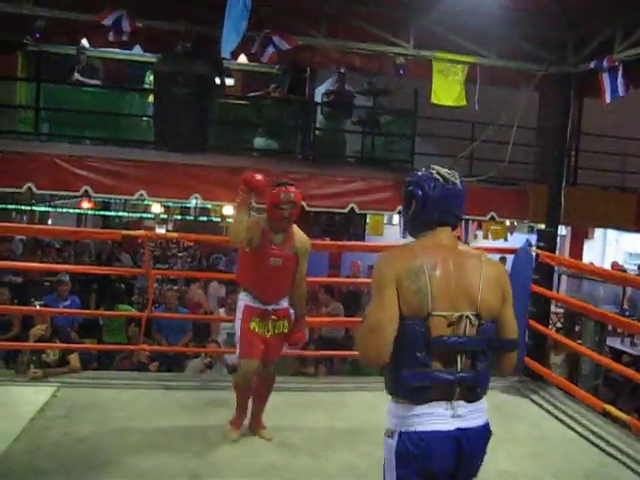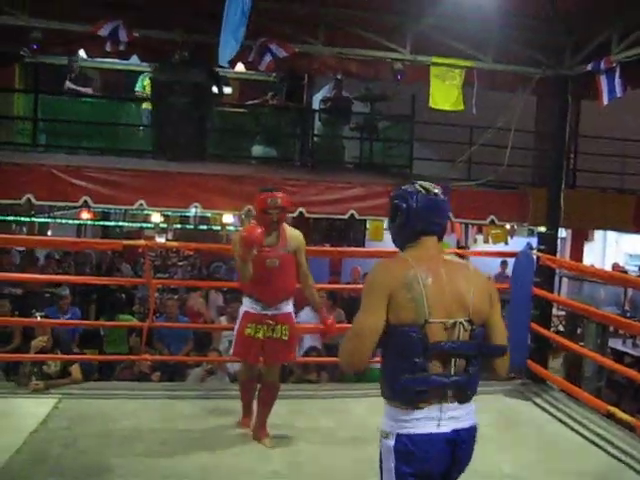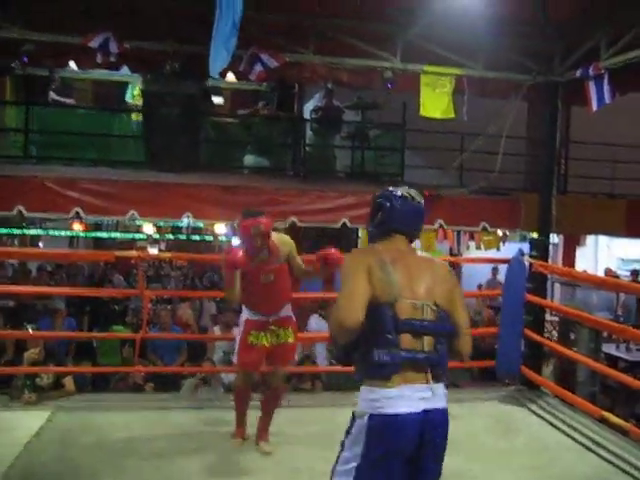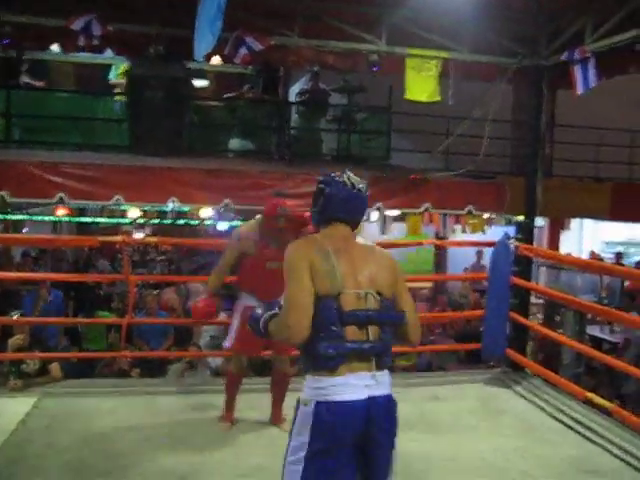
dt=0.3s
person 1, frame 1
left shoulder: (397, 262)
right shoulder: (494, 272)
left elbow: (373, 354)
right elbow: (507, 361)
left wrist: (373, 311)
left hip: (417, 426)
right hip: (474, 424)
person 1, frame 2
left shoulder: (390, 274)
right shoulder: (480, 281)
left elbow: (353, 361)
right elbow: (501, 366)
left hip: (411, 429)
right hip: (463, 426)
person 1, frame 3
left shoulder: (365, 259)
right shoulder: (442, 271)
left elbow: (347, 318)
right elbow: (464, 348)
left wrist: (343, 345)
left hip: (385, 406)
right hip: (435, 405)
person 1, frame 4
left shoulder: (305, 251)
right shoulder: (384, 259)
left elbow: (295, 332)
right elbow: (413, 335)
left wrist: (265, 322)
left hip: (330, 395)
right hip: (380, 392)
person 2, frame 1
left shoulder: (300, 240)
right shoulder: (253, 227)
left elbow: (299, 283)
right elbow: (237, 242)
left wrist: (299, 319)
right wrist: (242, 206)
left hip: (280, 307)
right hip: (251, 304)
left knee: (269, 367)
right knee: (248, 366)
left ankle: (256, 420)
right ankle: (238, 417)
person 2, frame 2
left shoulder: (295, 237)
right shoulder: (244, 237)
left elbow: (304, 277)
right elbow: (244, 278)
left wrist: (320, 310)
right wrist: (245, 255)
left hip: (282, 311)
right hip: (253, 309)
left knee: (272, 373)
right knee: (248, 368)
left ankle: (260, 426)
right ankle: (246, 414)
person 2, frame 3
left shoulder: (284, 243)
right shoulder: (236, 256)
left elbow: (301, 271)
right elbow: (234, 298)
left wrist: (319, 264)
right wrist: (232, 274)
left hip: (282, 317)
right hip: (254, 318)
left knee: (277, 378)
right knee: (245, 374)
left ankle: (263, 432)
right ankle: (240, 428)
person 2, frame 4
left shoulder: (293, 232)
right shoulder: (244, 235)
right elbow: (223, 267)
right hip: (251, 303)
left knee: (283, 361)
right knee: (238, 359)
left ankle: (277, 413)
right ankle: (228, 411)
